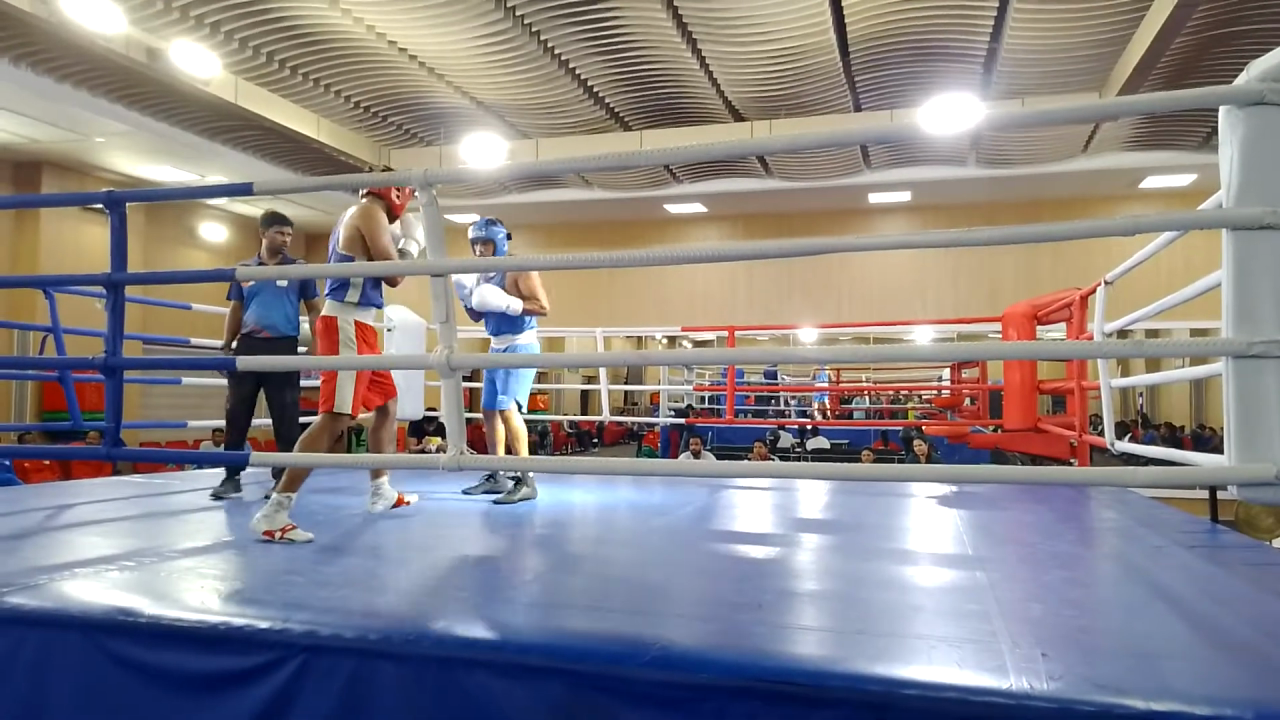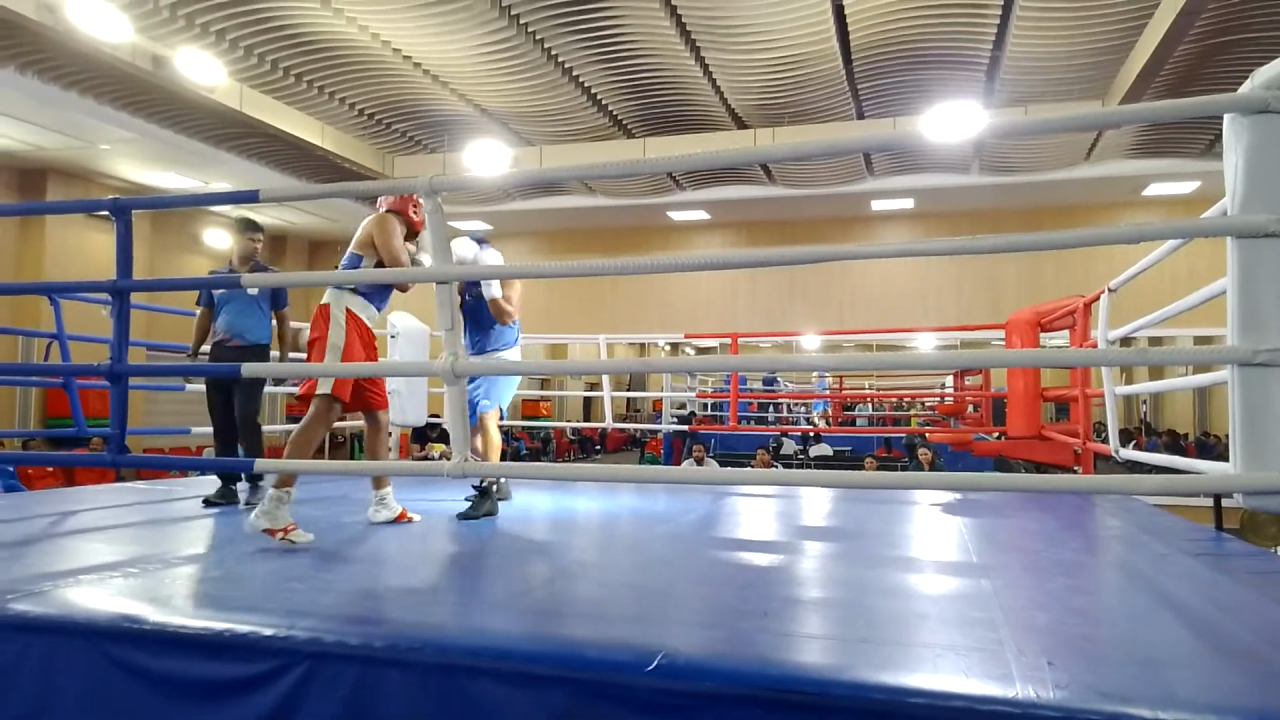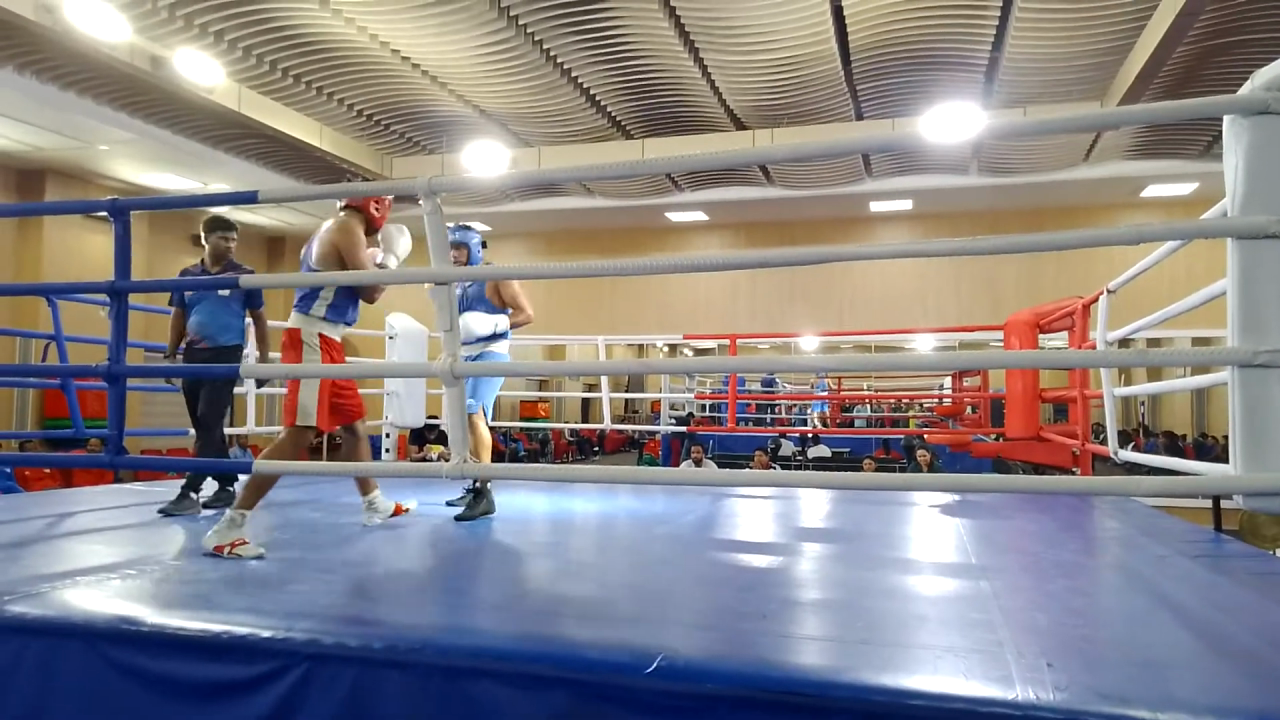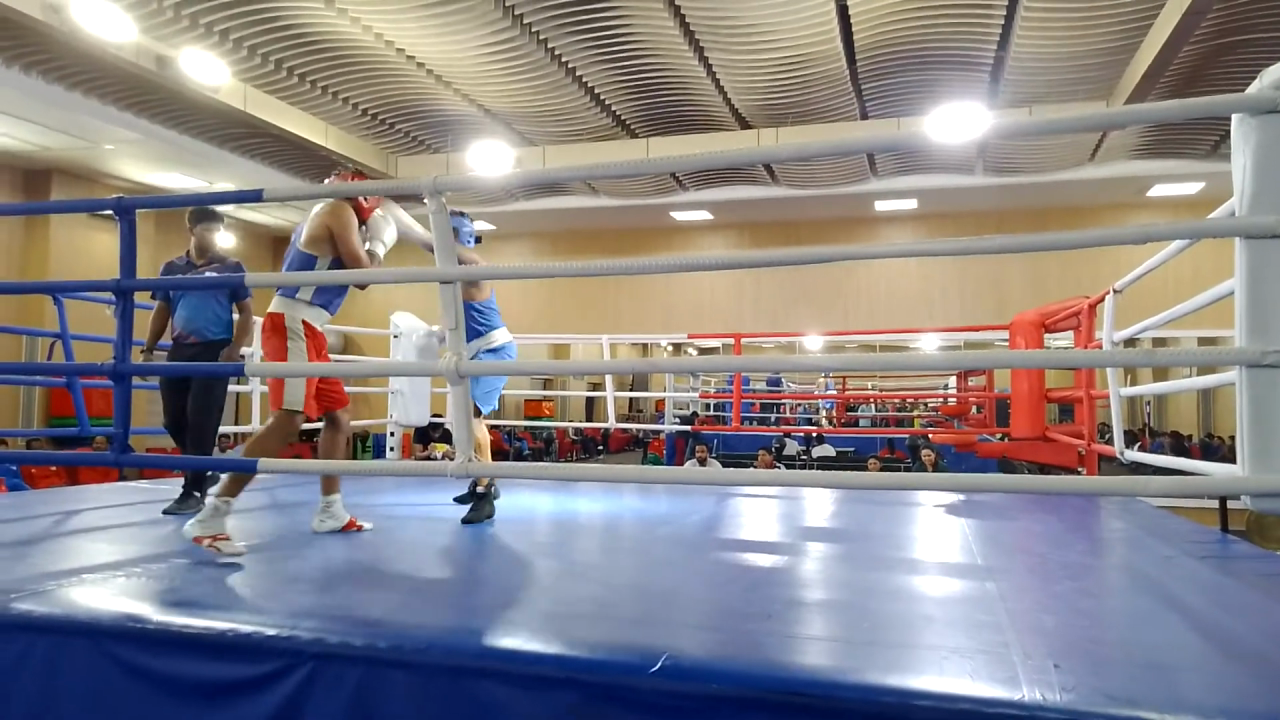
dt=0.4s
person 1, frame 1
left shoulder: (354, 218)
right shoulder: (370, 213)
right elbow: (393, 276)
left wrist: (396, 242)
right wrist: (411, 243)
left hip: (357, 326)
right hip: (347, 325)
left knee: (387, 406)
right knee: (336, 418)
left ankle: (381, 491)
right ankle: (274, 512)
person 1, frame 2
left shoulder: (386, 231)
right shoulder: (385, 223)
right elbow: (403, 280)
left wrist: (411, 254)
right wrist: (423, 256)
left hip: (359, 327)
right hip: (342, 318)
left knee: (378, 415)
right knee: (326, 409)
left ankle: (384, 503)
right ankle: (273, 508)
person 1, frame 3
left shoulder: (334, 231)
right shoulder: (347, 227)
right elbow: (370, 292)
left wrist: (374, 253)
right wrist: (392, 256)
left hip: (324, 342)
right hip: (311, 339)
left knee: (354, 423)
right knee: (300, 434)
left ankle: (374, 504)
right ankle: (228, 526)
person 1, frame 4
left shoulder: (326, 218)
right shoulder: (339, 212)
right elbow: (363, 275)
left wrist: (373, 237)
right wrist: (380, 244)
left hip: (305, 329)
right hip: (292, 326)
left knee: (339, 418)
right knee: (287, 422)
left ankle: (331, 511)
right ankle: (210, 517)
person 2, frame 1
left shoulder: (519, 269)
right shoulder: (481, 274)
left elbow: (542, 308)
right elbow: (475, 316)
left wrist: (505, 302)
right wrist: (465, 296)
left hip: (520, 346)
right hip: (497, 348)
left knee: (508, 409)
right knee: (490, 411)
left ankle: (526, 481)
right ankle: (496, 477)
person 2, frame 2
left shoulder: (508, 283)
right shoulder: (464, 286)
left elbow: (506, 316)
left wrist: (489, 284)
left hip: (503, 363)
left knee: (485, 416)
right knee: (472, 427)
left ankle: (488, 495)
right ankle: (496, 483)
person 2, frame 3
left shoulder: (496, 278)
right shoulder: (456, 282)
left elbow: (527, 315)
left wrist: (492, 324)
left hip: (490, 355)
right hip: (463, 357)
left knee: (475, 416)
right knee: (461, 420)
left ankle: (484, 494)
right ankle: (476, 488)
person 2, frame 4
left shoulder: (469, 262)
right shoulder: (455, 267)
left wrist: (412, 227)
left hip: (494, 350)
right hip: (482, 351)
left knee: (469, 415)
right knee: (470, 418)
left ankle: (484, 493)
right ankle: (485, 485)
person 3, frame 1
left shoulder: (299, 269)
right shoulder: (243, 270)
left elbow: (313, 310)
right elbow: (235, 311)
right wrist: (226, 347)
left hip: (283, 348)
right hip: (247, 347)
left knee: (285, 418)
right knee: (236, 414)
left ankle: (283, 479)
right ankle: (232, 477)
person 3, frame 2
left shoulder: (270, 276)
right shoulder: (215, 276)
left elbow: (283, 320)
right elbow: (204, 317)
left wrist: (283, 359)
right wrist: (193, 354)
left hip: (253, 355)
right hip: (219, 355)
left knee: (245, 419)
right knee: (222, 425)
left ankle: (255, 483)
right ankle: (227, 485)
person 3, frame 3
left shoulder: (244, 276)
right shoulder: (187, 275)
left elbow: (259, 319)
right elbow: (178, 318)
left wrist: (264, 358)
right wrist: (170, 355)
left hip: (226, 357)
right hip: (193, 357)
left knee: (207, 423)
right knee: (207, 427)
left ankle: (190, 493)
right ankle: (227, 485)
person 3, frame 4
left shoulder: (231, 267)
right shoulder: (171, 268)
left elbow: (246, 312)
right elbow: (161, 311)
left wrist: (236, 347)
right wrist: (148, 350)
left hip: (213, 353)
right hip: (178, 352)
left knee: (201, 424)
right knee: (173, 421)
left ankle: (193, 492)
right ankle: (202, 474)
